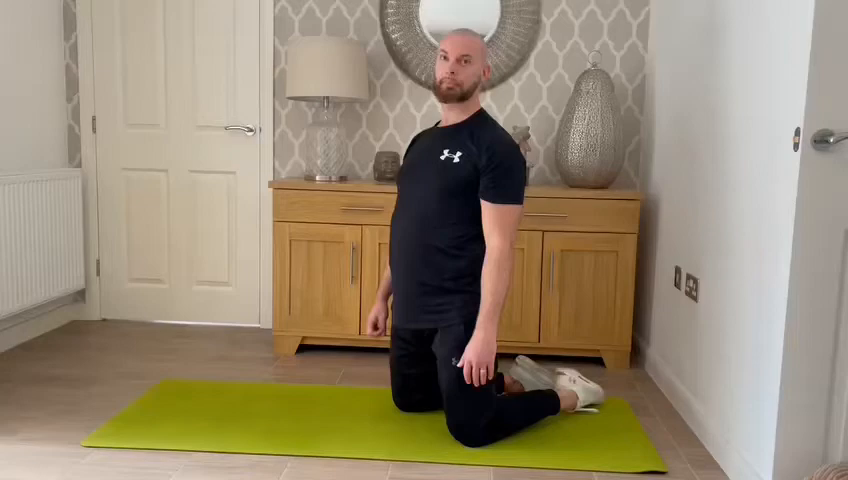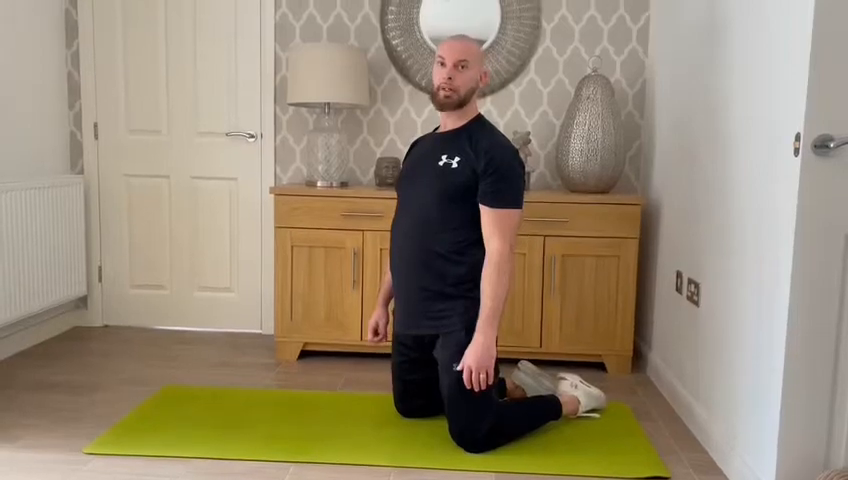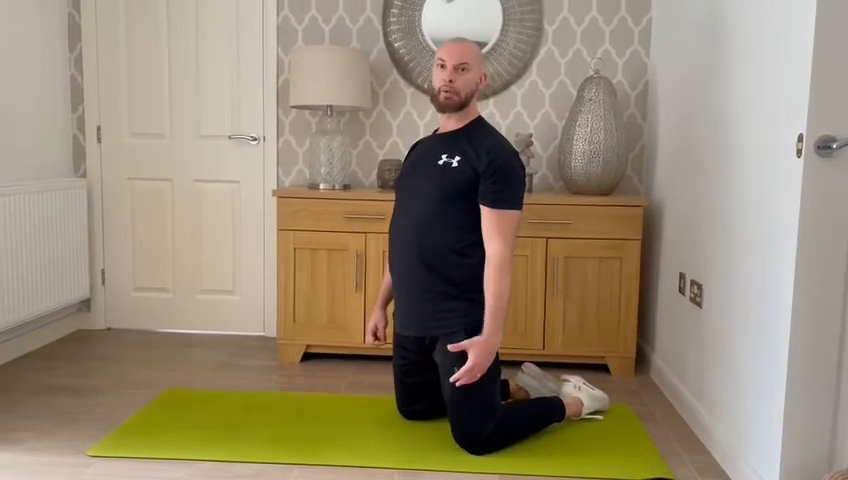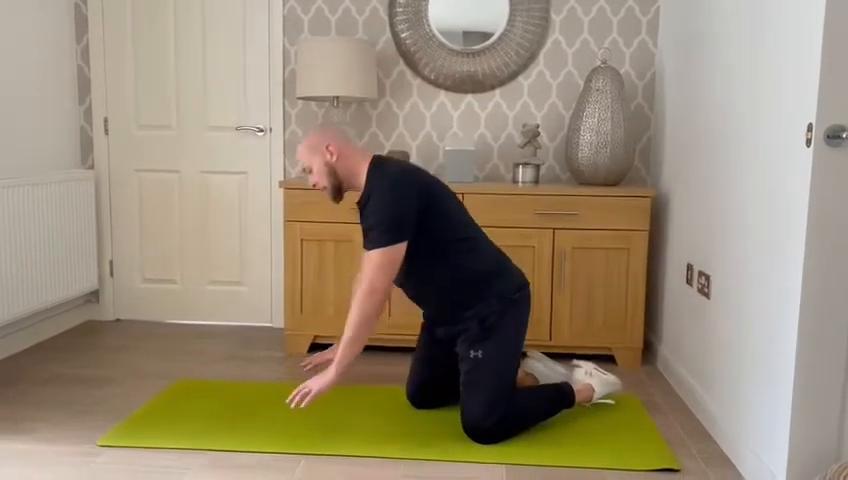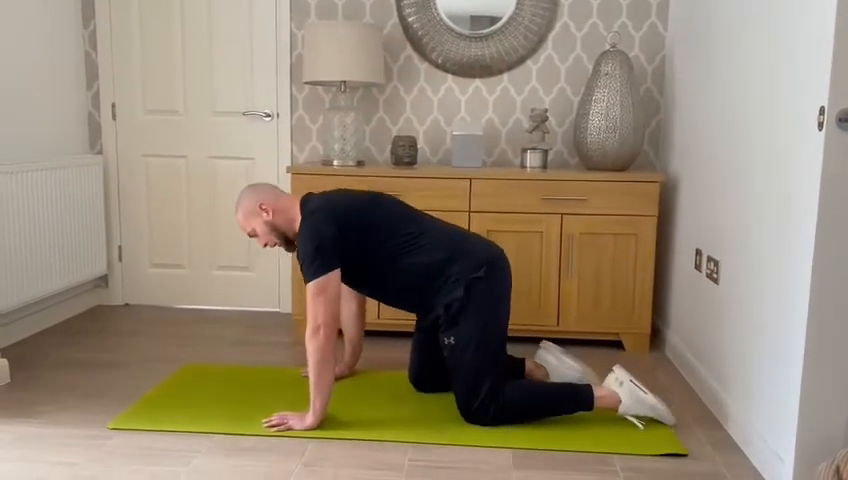
dt=1s
person 1, frame 1
left shoulder: (495, 147)
right shoulder: (422, 142)
left elbow: (499, 246)
left wrist: (486, 331)
right wrist: (383, 296)
left hip: (459, 313)
right hip: (410, 309)
left knee: (471, 429)
right knee: (409, 399)
left ankle: (565, 395)
right ankle: (508, 382)
person 1, frame 2
left shoulder: (493, 152)
right shoulder: (421, 147)
left elbow: (499, 252)
left wrist: (485, 337)
right wrist: (383, 303)
left hip: (460, 318)
right hip: (411, 315)
left knee: (472, 434)
right knee: (411, 404)
left ankle: (567, 400)
right ankle: (510, 387)
person 1, frame 3
left shoulder: (494, 154)
right shoulder: (421, 150)
left elbow: (498, 251)
left wrist: (491, 335)
right wrist: (380, 305)
left hip: (460, 321)
right hip: (411, 318)
left knee: (475, 436)
right knee: (413, 407)
left ankle: (571, 401)
right ankle: (514, 388)
person 1, frame 4
left shoulder: (391, 190)
right shoulder: (374, 194)
left elbow: (375, 291)
right elbow: (366, 282)
left wrist: (335, 371)
right wrist: (340, 351)
left hip: (493, 307)
right hip: (452, 311)
left knee: (484, 425)
right knee: (422, 396)
left ankle: (583, 388)
right ankle: (522, 371)
person 1, frame 5
left shoulder: (315, 229)
right shoulder: (330, 217)
left elbow: (320, 327)
right elbow: (352, 295)
left wrist: (313, 415)
right wrist: (347, 364)
left hip: (472, 282)
right hip: (465, 278)
left knee: (479, 404)
right knee: (424, 378)
left ankle: (613, 395)
right ankle: (539, 367)
